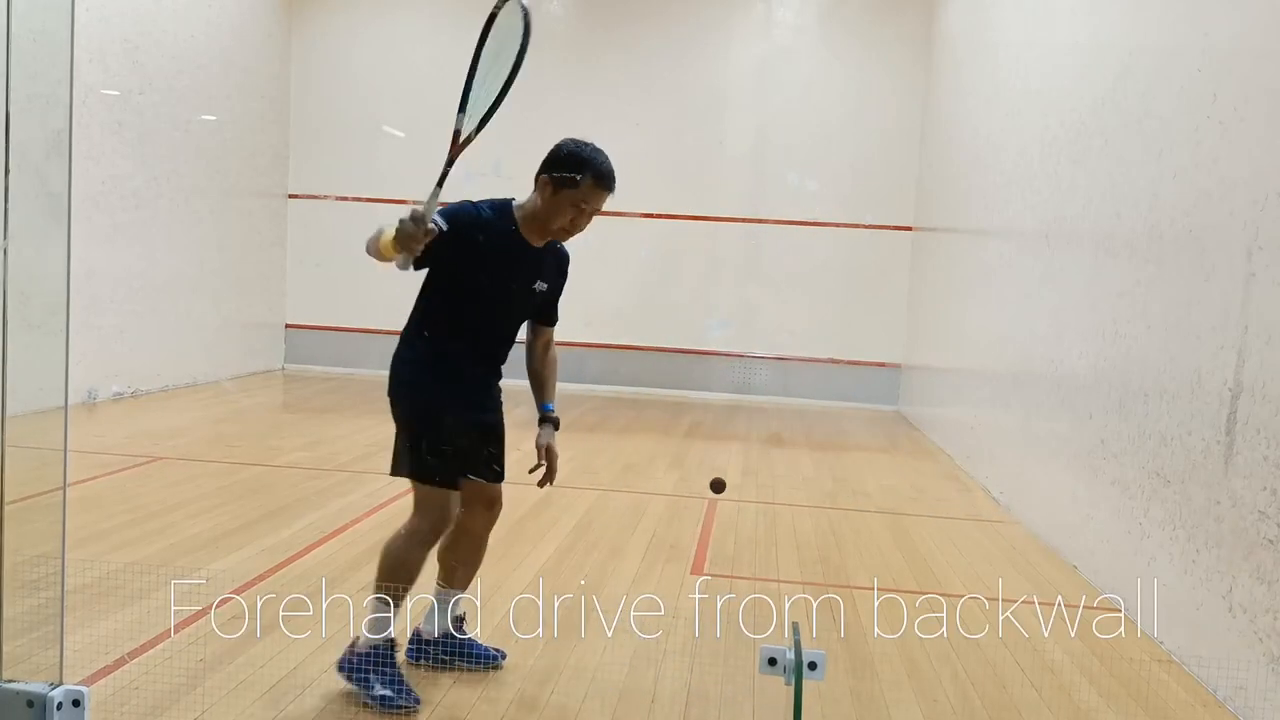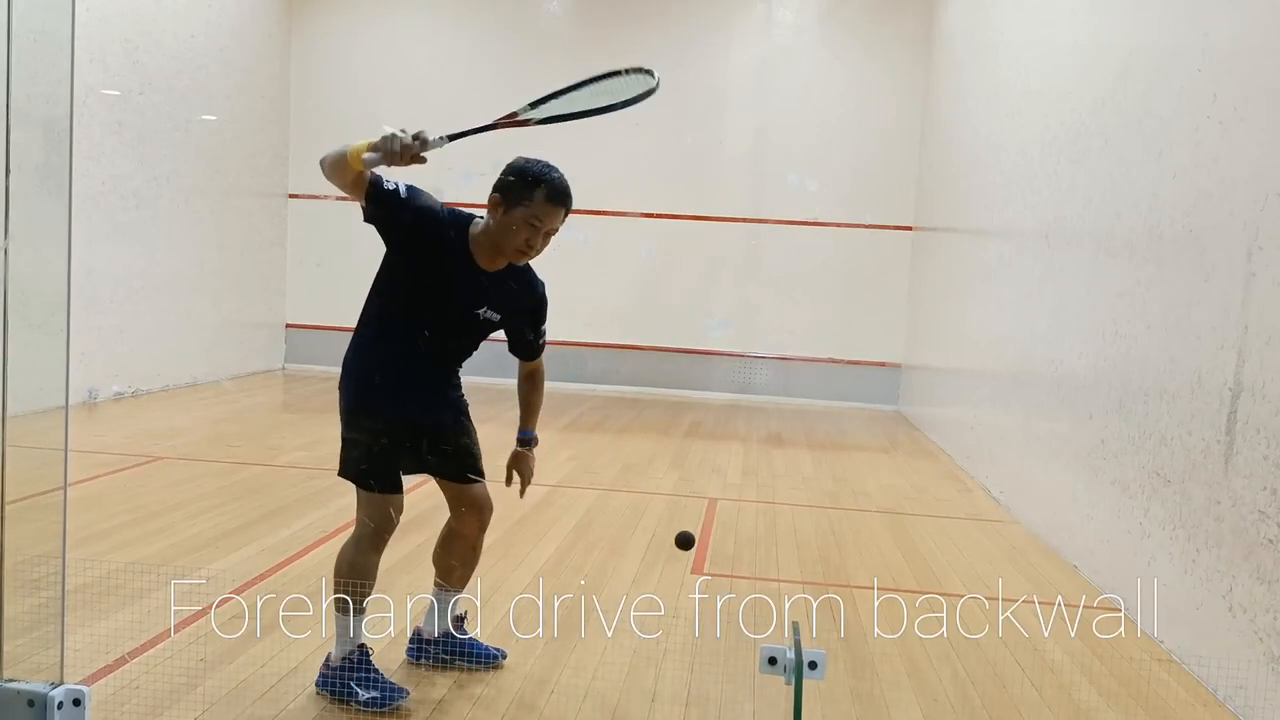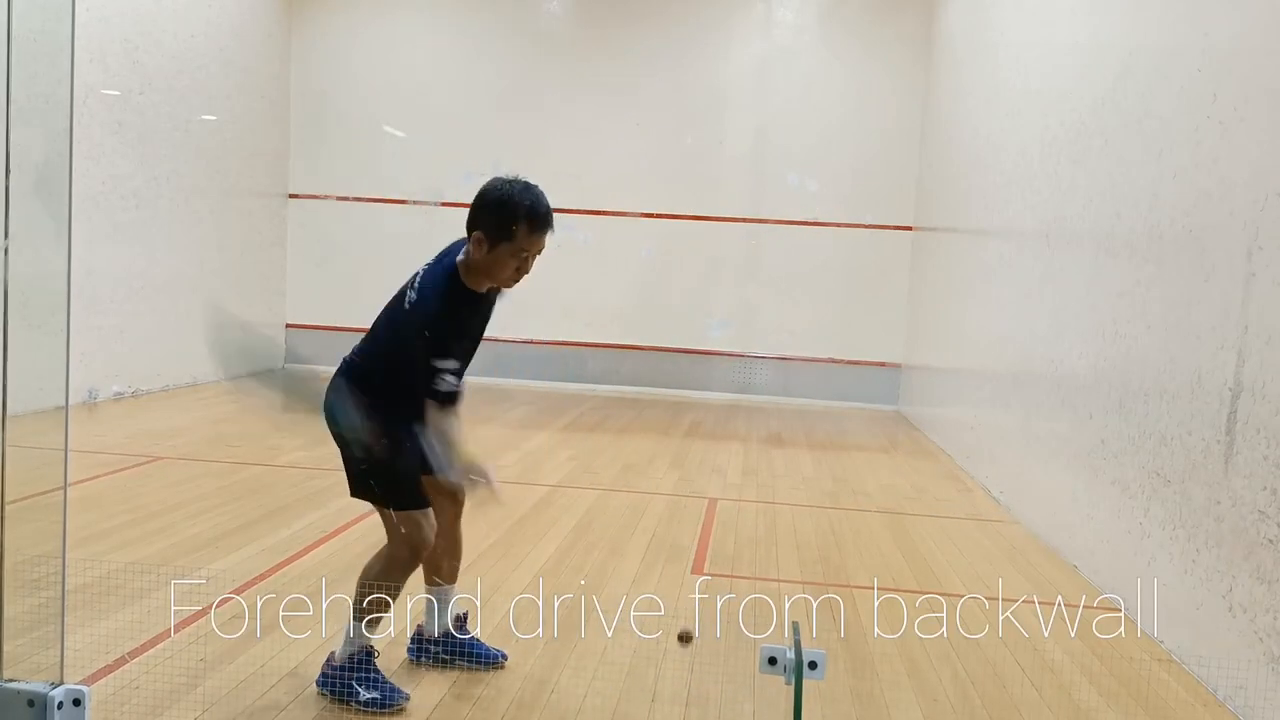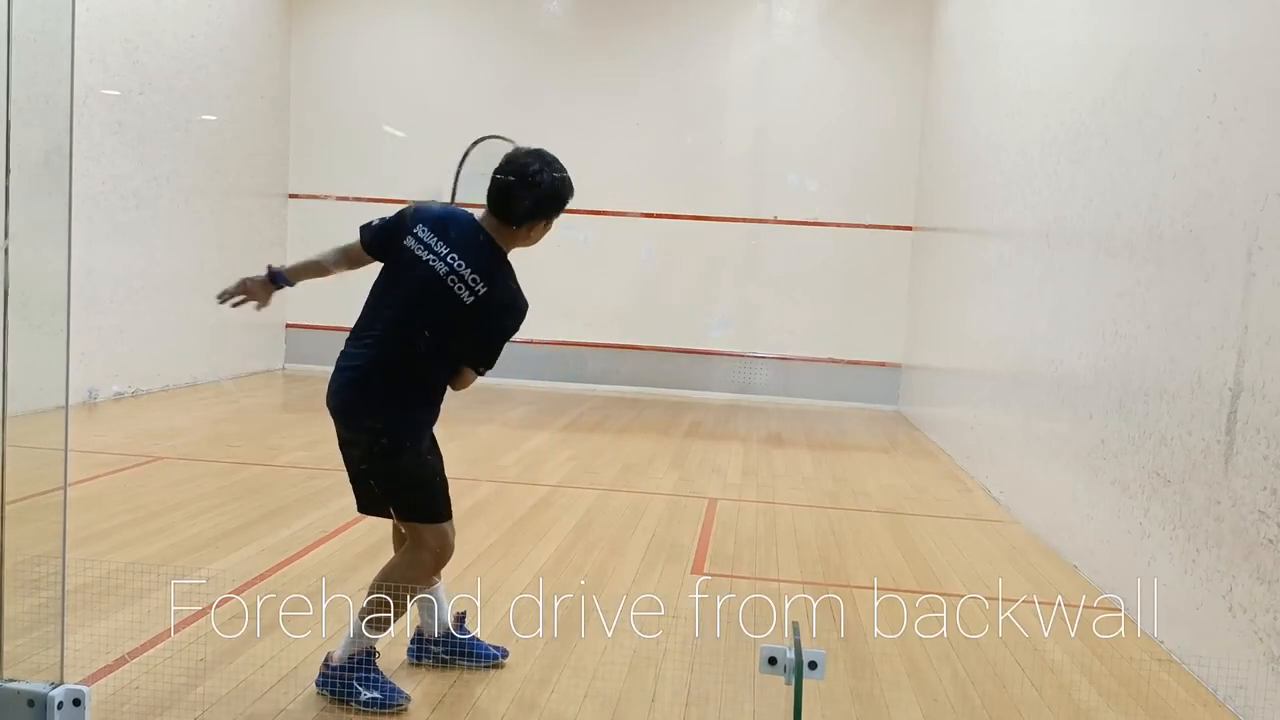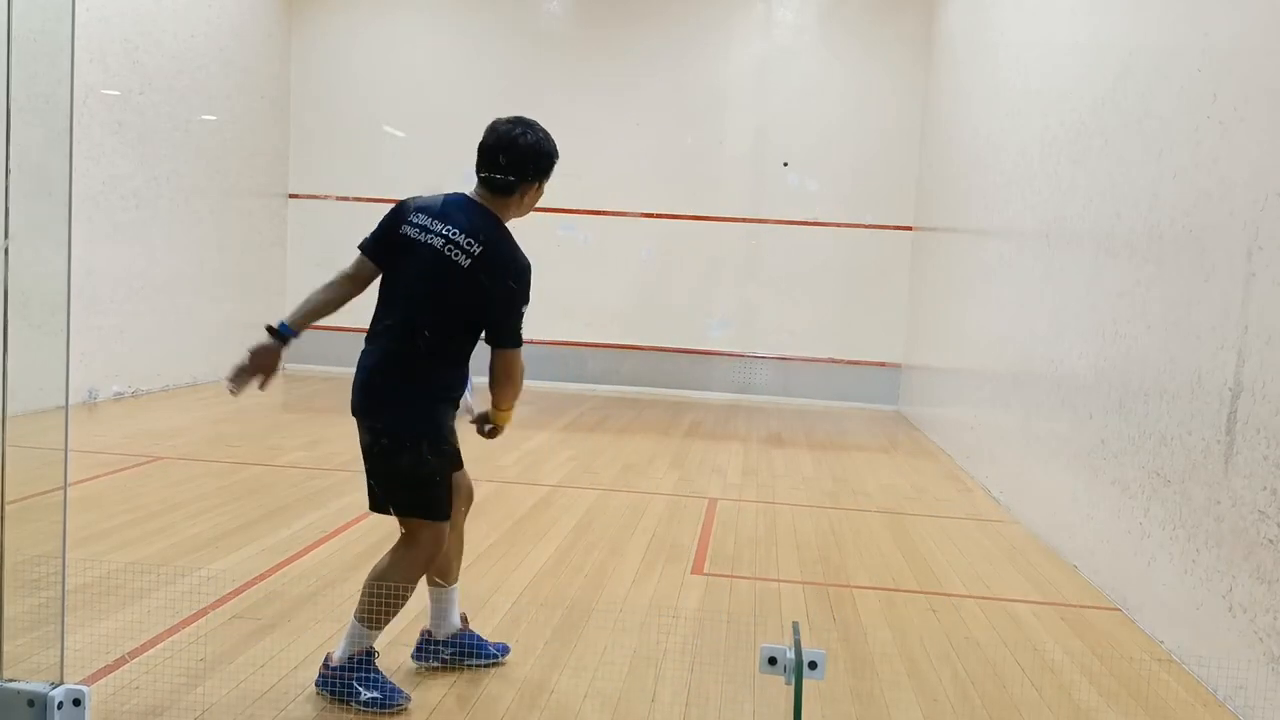
dt=0.5s
person 1, frame 1
left shoulder: (556, 261)
right shoulder: (471, 223)
left elbow: (541, 343)
right elbow: (376, 245)
left wrist: (548, 419)
right wrist: (400, 241)
left hip: (479, 394)
right hip: (423, 386)
left knee: (483, 504)
right knee: (433, 513)
left ankle: (436, 631)
right ankle: (367, 648)
person 1, frame 2
left shoulder: (525, 292)
right shoulder: (424, 222)
left elbow: (531, 370)
right elbow: (334, 169)
left wrist: (526, 442)
right wrist: (376, 153)
left hip: (439, 396)
right hip: (374, 391)
left knee: (474, 508)
right knee: (379, 518)
left ankle: (436, 631)
right ankle: (343, 660)
person 1, frame 3
left shoulder: (470, 264)
right shoulder: (442, 313)
right elbow: (439, 420)
right wrist: (449, 463)
left hip: (399, 401)
right hip: (371, 412)
left knee: (445, 502)
right knee: (415, 535)
left ankle: (438, 632)
right ankle: (347, 662)
person 1, frame 4
left shoulder: (424, 219)
right shoulder: (506, 302)
left elbow: (348, 255)
right elbow: (459, 379)
left wrist: (276, 278)
left hip: (354, 389)
right hip: (389, 415)
left knee: (415, 515)
right knee: (433, 541)
left ankle: (437, 632)
right ankle: (346, 662)
person 1, frame 5
left shoulder: (413, 212)
right shoulder: (507, 263)
left elbow: (345, 282)
right elbow: (506, 362)
left wrist: (278, 339)
right wrist: (498, 414)
left hip: (386, 392)
right hip: (410, 407)
left knee: (455, 494)
right knee: (421, 534)
left ankle: (445, 632)
right ankle: (347, 661)
